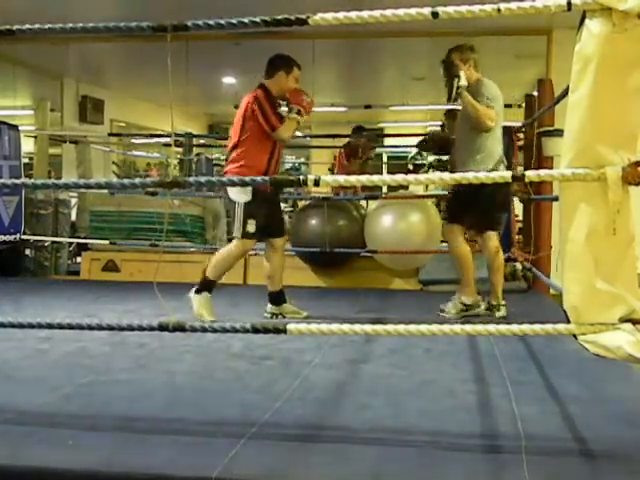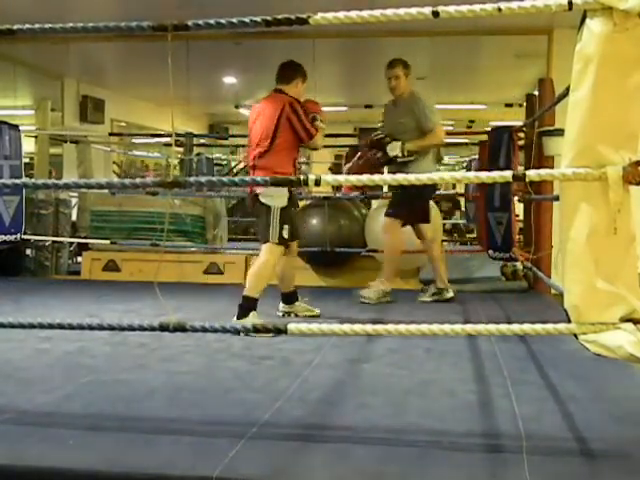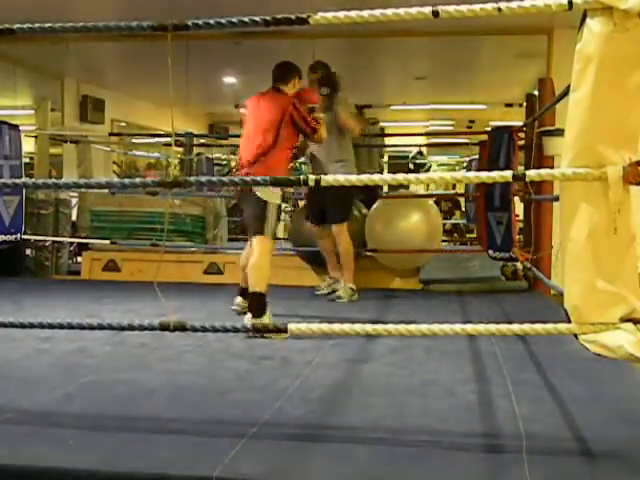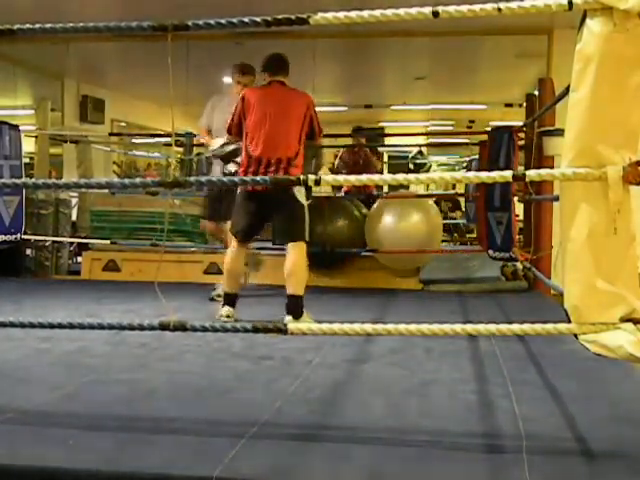
dt=1s
person 1, frame 1
left shoulder: (268, 101)
right shoulder: (260, 98)
left elbow: (278, 137)
right elbow: (282, 135)
left wrist: (296, 113)
right wrist: (298, 110)
left hip: (264, 184)
left knee: (277, 242)
right knee: (244, 242)
left ankle: (276, 303)
right ankle: (202, 291)
person 1, frame 2
left shoulder: (261, 106)
right shoulder: (290, 104)
right elbow: (316, 142)
right wrist: (316, 117)
left hip: (260, 182)
right hip: (274, 183)
left knee: (289, 246)
right knee: (272, 249)
left ankle: (290, 301)
right ankle: (245, 314)
person 1, frame 3
left shoulder: (255, 101)
right shoulder: (290, 102)
right elbow: (319, 135)
right wrist: (315, 112)
left hip: (246, 178)
left knee: (256, 240)
right knee: (263, 243)
left ankle: (244, 297)
right ankle: (256, 315)
person 1, frame 4
left shoulder: (249, 97)
right shoulder: (304, 100)
left elbow: (234, 134)
right elbow: (316, 138)
left knee: (238, 244)
right knee: (296, 247)
left ankle: (228, 306)
right ankle: (294, 313)
person 2, frame 1
left shoulder: (485, 88)
right shoulder: (472, 92)
left elbow: (488, 121)
left wrist: (462, 93)
left hip: (481, 173)
right hip: (476, 173)
left knee: (453, 230)
right knee: (488, 236)
left ankle: (468, 297)
right ankle: (497, 301)
person 2, frame 2
left shoulder: (419, 104)
right shoulder: (390, 107)
left elbow: (439, 135)
right elbow: (383, 138)
left wrist: (405, 147)
right wrist: (377, 143)
left hip: (418, 175)
right hip: (404, 175)
left knee: (392, 224)
right knee: (423, 230)
left ankle: (383, 285)
right ankle: (442, 285)
person 2, frame 3
left shoulder: (340, 103)
left elbow: (354, 130)
left wrist: (334, 104)
left hip: (340, 175)
right hip: (318, 176)
left knee: (339, 229)
right knee: (319, 228)
left ankle: (349, 284)
right ankle: (336, 275)
person 2, frame 4
right shoulder: (216, 103)
right elbow: (203, 133)
right wrist: (215, 143)
right hip: (218, 174)
left knee: (233, 228)
right knee: (209, 225)
